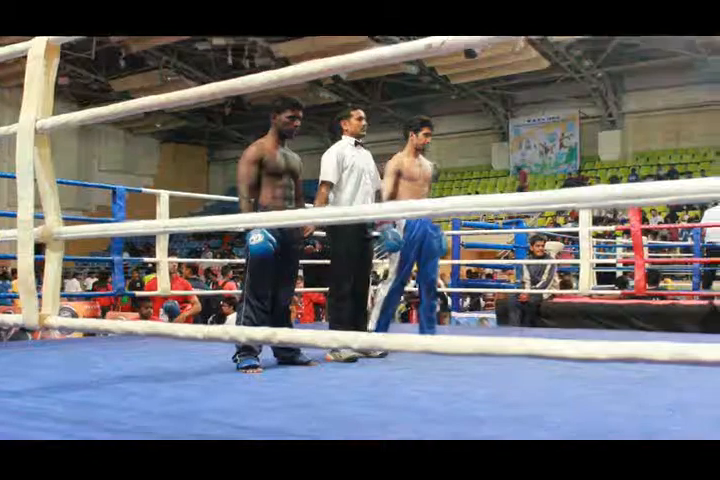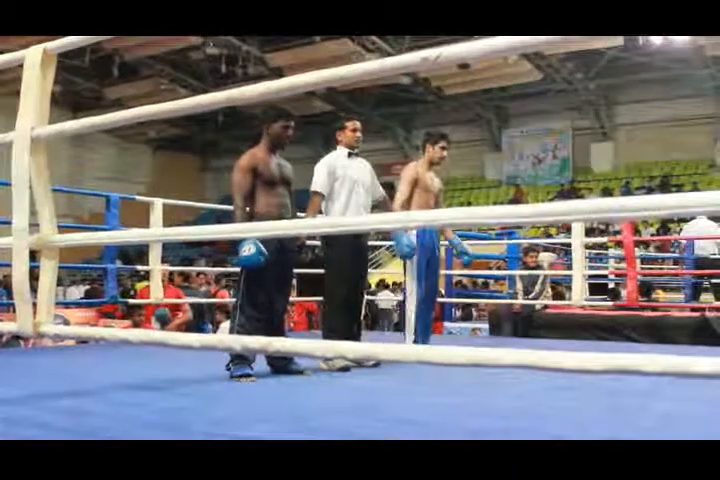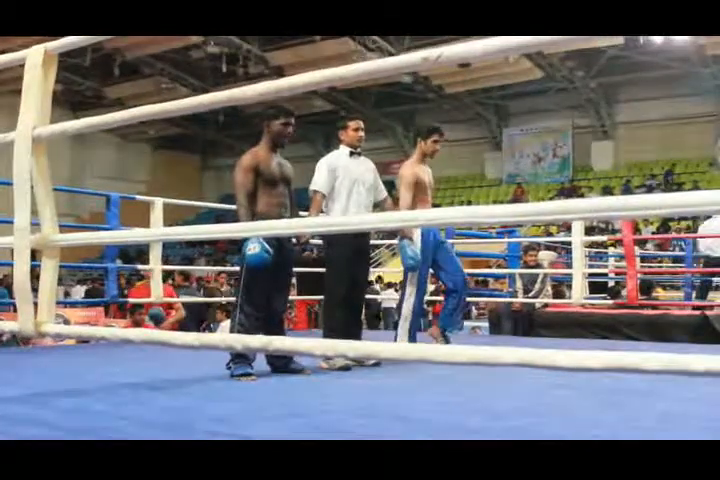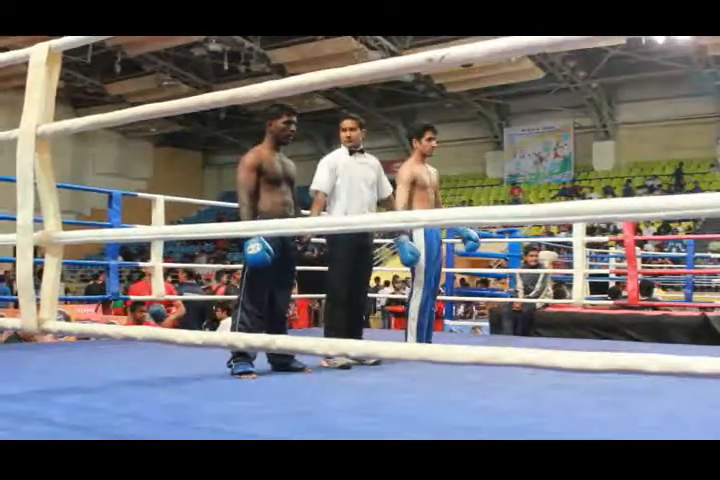
dt=0.5s
person 1, frame 1
left shoulder: (294, 158)
right shoulder: (256, 151)
right elbow: (244, 190)
left wrist: (305, 228)
right wrist: (252, 225)
left hip: (290, 227)
right hip: (266, 225)
left knee: (284, 294)
right knee: (257, 293)
left ankle: (286, 350)
right ankle: (246, 353)
person 1, frame 2
left shoulder: (286, 166)
right shoulder: (250, 160)
right elbow: (240, 200)
left wrist: (298, 235)
right wrist: (245, 235)
left hip: (285, 236)
left knee: (279, 302)
right knee: (251, 300)
left ankle: (279, 358)
right ankle: (240, 361)
person 1, frame 3
left shoulder: (286, 165)
right shoulder: (251, 159)
right elbow: (242, 200)
right wrist: (250, 234)
left hip: (284, 235)
right hip: (262, 234)
left knee: (278, 301)
right knee: (251, 300)
left ankle: (279, 357)
right ankle: (240, 360)
person 1, frame 4
left shoulder: (289, 164)
right shoulder: (253, 158)
right elbow: (245, 199)
right wrist: (250, 233)
left hip: (287, 234)
left knee: (281, 300)
right knee: (253, 298)
left ankle: (281, 356)
right ankle: (241, 358)
person 2, frame 1
left shoulder: (366, 154)
right shoulder: (337, 151)
left elbow: (377, 189)
right elbow: (325, 187)
left hip: (364, 224)
right hip: (344, 224)
left knee: (361, 284)
right knee: (342, 284)
right ankle: (337, 344)
person 2, frame 2
left shoulder: (365, 166)
right shoulder: (329, 162)
left elbow: (380, 197)
right elbow: (317, 196)
left hip: (360, 235)
right hip: (338, 234)
left knee: (356, 293)
right knee: (336, 293)
person 2, frame 3
left shoulder: (368, 165)
right shoulder: (330, 161)
left elbow: (382, 198)
right elbow: (318, 196)
left hip: (362, 234)
right hip: (339, 233)
left knee: (357, 292)
right knee: (337, 292)
person 2, frame 4
left shoulder: (373, 163)
right shoulder: (331, 161)
left elbow: (386, 197)
right elbow: (320, 195)
left hip: (365, 233)
right hip: (341, 232)
left knee: (359, 292)
right knee: (338, 291)
person 3, frame 1
left shoulder: (429, 165)
right shoulder: (397, 162)
right elbow: (386, 196)
left wrist: (439, 231)
right wrist: (386, 226)
left hip: (428, 223)
right hip: (408, 223)
left knee: (429, 281)
right knee: (396, 279)
left ankle: (428, 333)
right ankle: (376, 330)
person 3, frame 2
left shoulder: (437, 181)
right shoulder: (412, 170)
right elbow: (399, 203)
left wrist: (457, 243)
right wrist: (400, 233)
left hip: (431, 233)
right hip: (415, 232)
left knee: (430, 291)
right knee: (416, 288)
left ankle: (423, 343)
right ankle: (411, 343)
person 3, frame 3
left shoulder: (427, 169)
right shoulder: (409, 169)
right elbow: (404, 208)
right wrist: (406, 241)
left hip: (432, 231)
right hip: (418, 233)
left knee: (458, 281)
right knee: (414, 290)
left ankle: (440, 327)
right ankle: (404, 343)
person 3, frame 4
left shoulder: (433, 172)
right shoulder: (408, 170)
right elbow: (400, 207)
left wrist: (461, 229)
right wrist: (402, 238)
left hip: (435, 231)
right hip: (420, 230)
left knee: (431, 288)
right knee: (421, 286)
left ankle: (424, 340)
right ankle: (413, 342)
